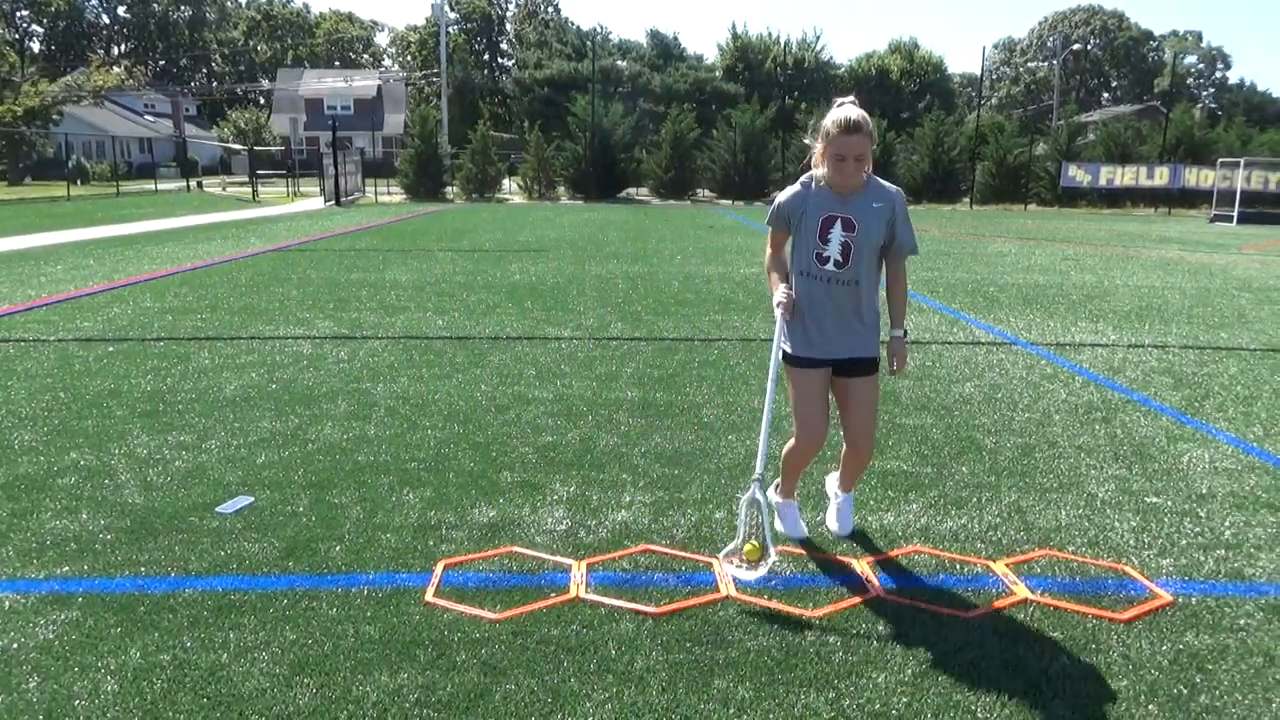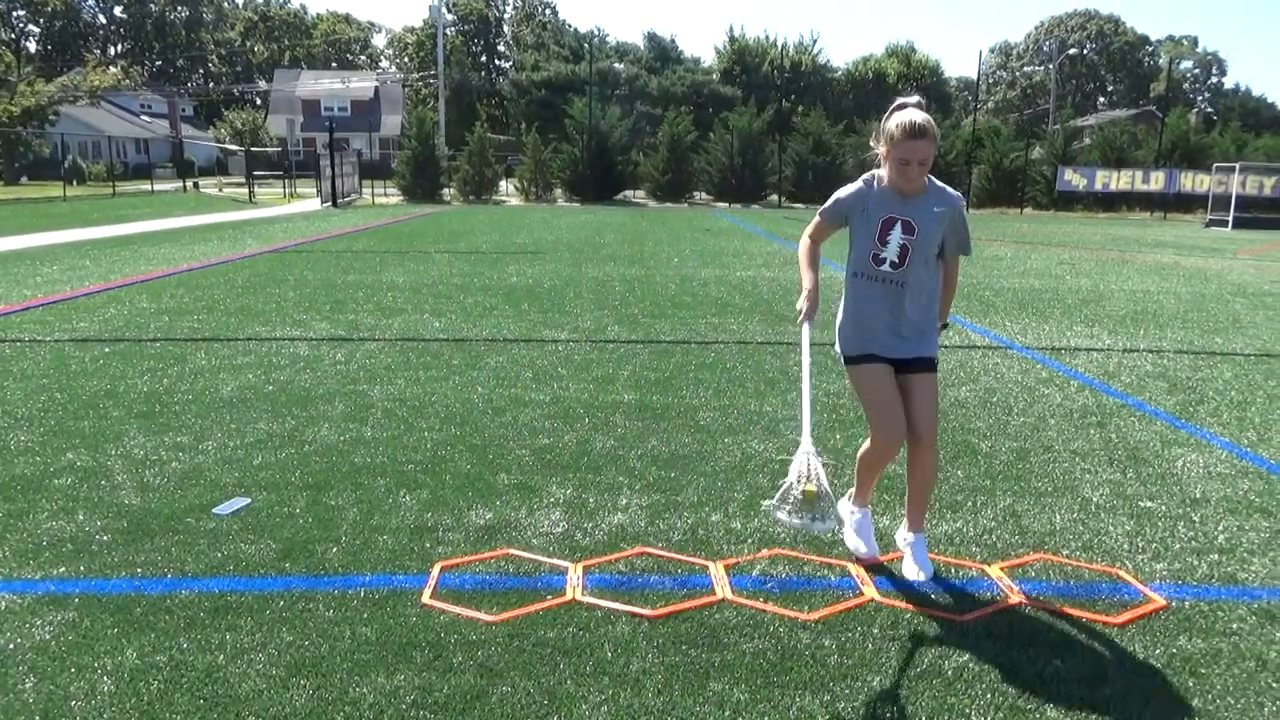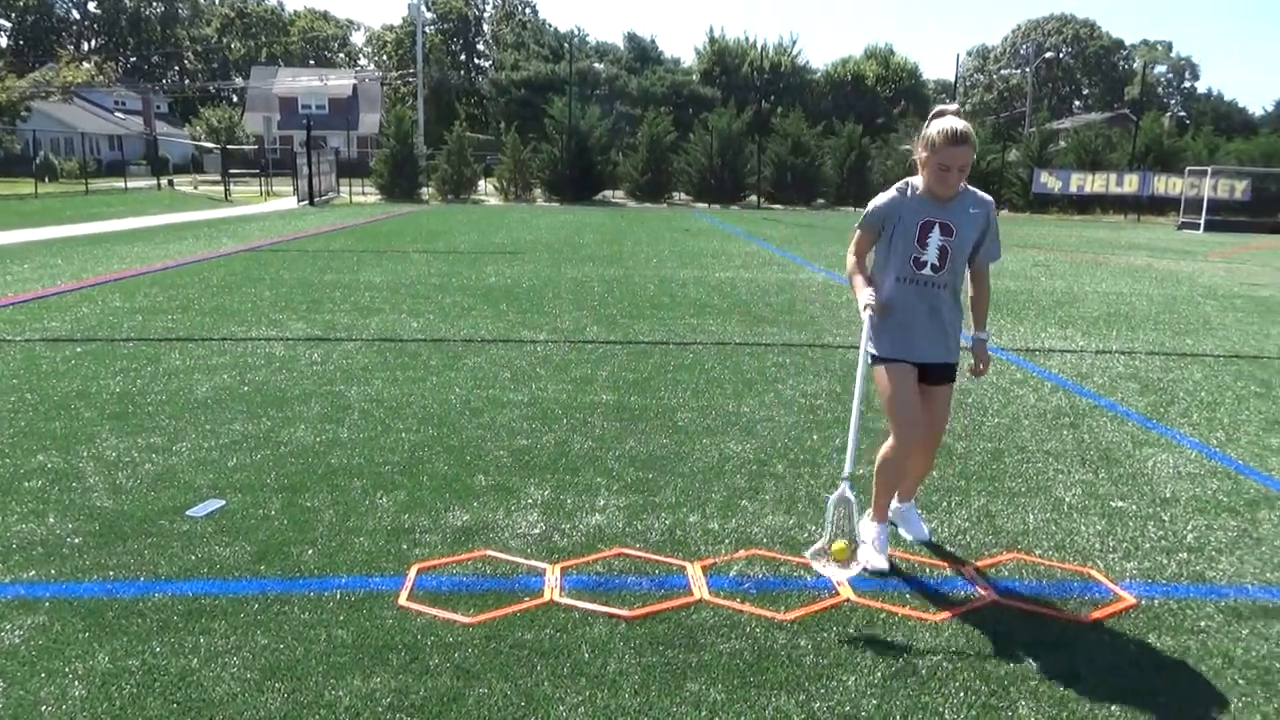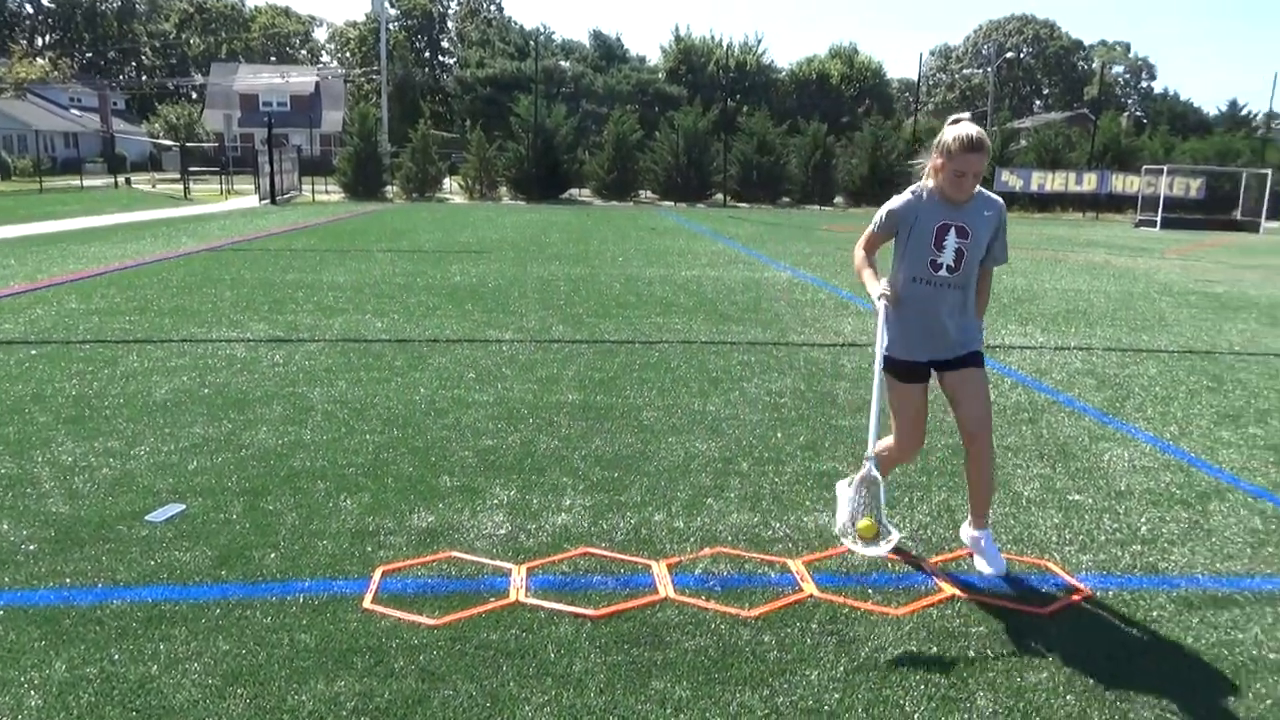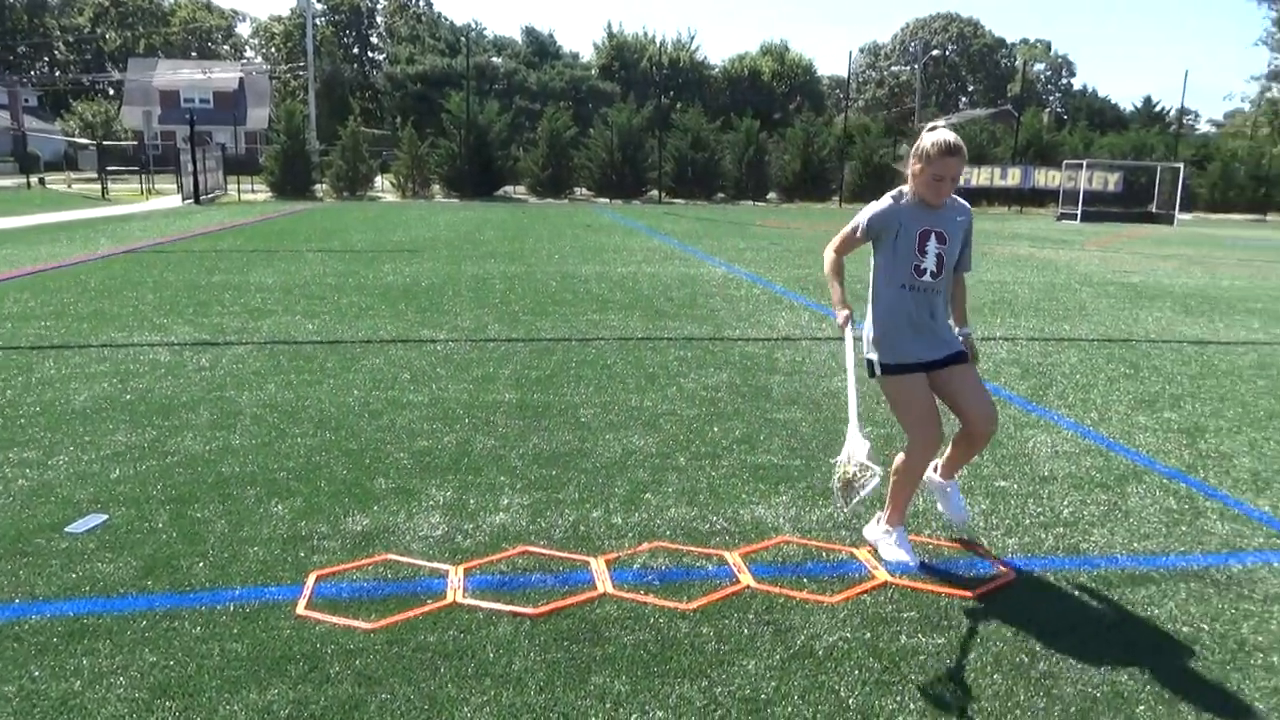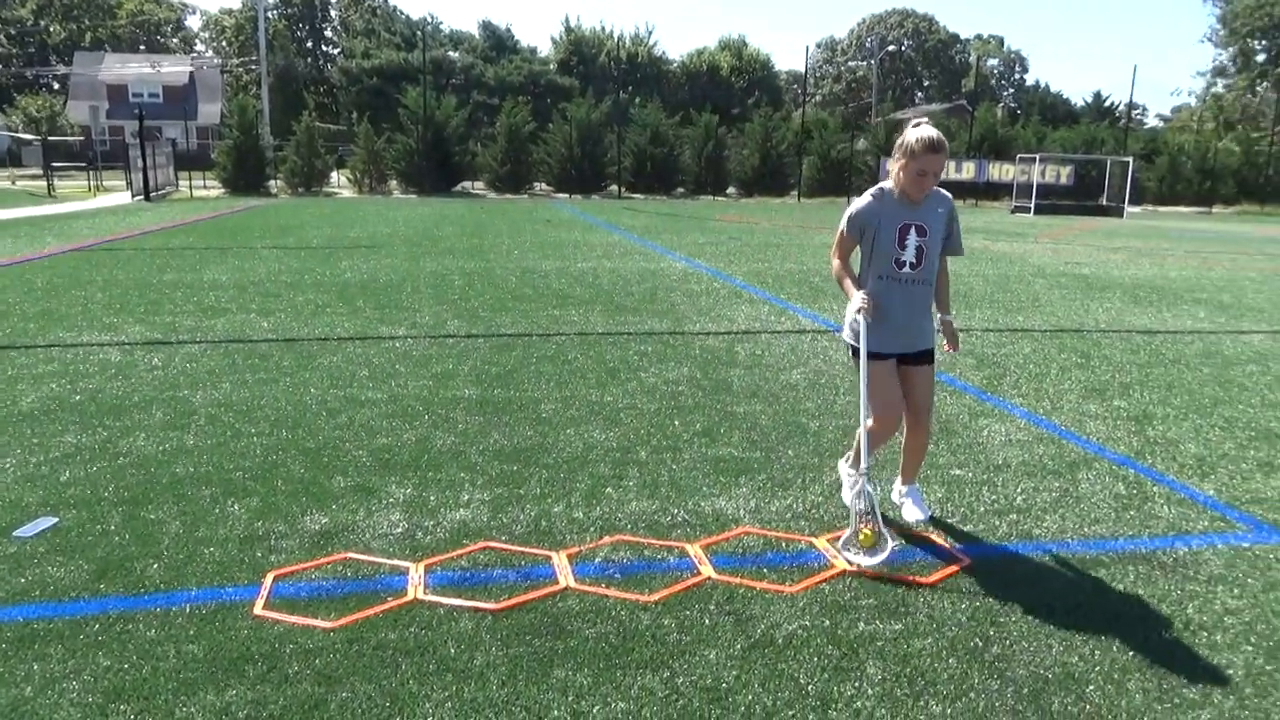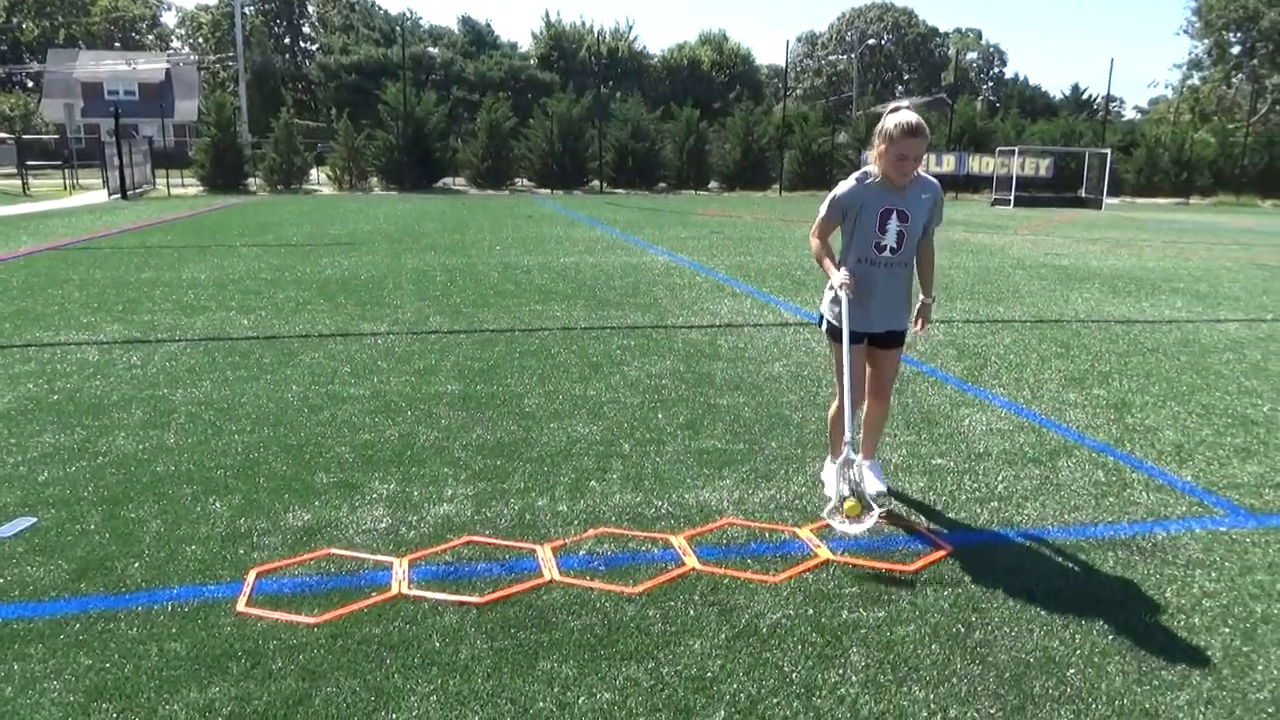
dt=0.3s
person 1, frame 1
left shoulder: (889, 200)
right shoulder: (795, 199)
left elbow: (896, 269)
right elbow: (774, 249)
left wrist: (898, 332)
right wrist: (778, 288)
left hip: (860, 340)
right hip: (805, 337)
left knee: (863, 439)
right knee: (811, 438)
left ankle: (842, 487)
right ankle: (782, 495)
person 1, frame 2
left shoulder: (948, 203)
right shoulder: (855, 197)
right elbow: (810, 238)
left wrist: (938, 323)
right wrist: (808, 290)
left hip: (914, 338)
right hip: (862, 335)
left knee: (925, 441)
right knee: (887, 438)
left ankle: (913, 532)
right ankle: (857, 504)
person 1, frame 3
left shoulder: (981, 208)
right shoulder: (890, 205)
left elbow: (979, 276)
right elbow: (856, 253)
left wrist: (980, 337)
right wrist: (863, 293)
left hip: (942, 344)
right hip: (892, 338)
left knee: (929, 442)
right knee: (905, 437)
left ankle: (904, 502)
right ankle: (876, 521)
person 1, frame 4
left shoulder: (993, 209)
right shoulder: (906, 206)
right elbow: (864, 249)
right wrist: (875, 284)
left hip: (959, 339)
right hip: (906, 340)
left knee: (979, 433)
right knee: (907, 444)
left ankle: (979, 530)
person 1, frame 5
left shoulder: (961, 215)
right shoulder: (886, 213)
right elbow: (834, 252)
left wrist: (963, 331)
right wrist: (841, 303)
left hip: (940, 340)
right hip: (894, 344)
left knee: (983, 423)
right knee: (922, 442)
left ankle: (944, 476)
right ankle: (887, 527)
person 1, frame 6
left shoulder: (944, 206)
right shoulder: (869, 207)
right elbow: (838, 257)
left wrist: (945, 316)
right wrist: (853, 293)
left hip: (918, 332)
right hip: (872, 330)
left knee: (920, 421)
right knee: (888, 419)
left ankle: (907, 486)
right ankle: (852, 466)
person 1, frame 7
left shoulder: (929, 191)
right shoulder: (851, 192)
right elbow: (817, 237)
left wrist: (926, 295)
right wrist: (834, 271)
left hip: (893, 313)
right hip: (849, 312)
left knee: (881, 393)
right knee: (851, 396)
left ankle: (867, 459)
right ankle: (834, 464)
